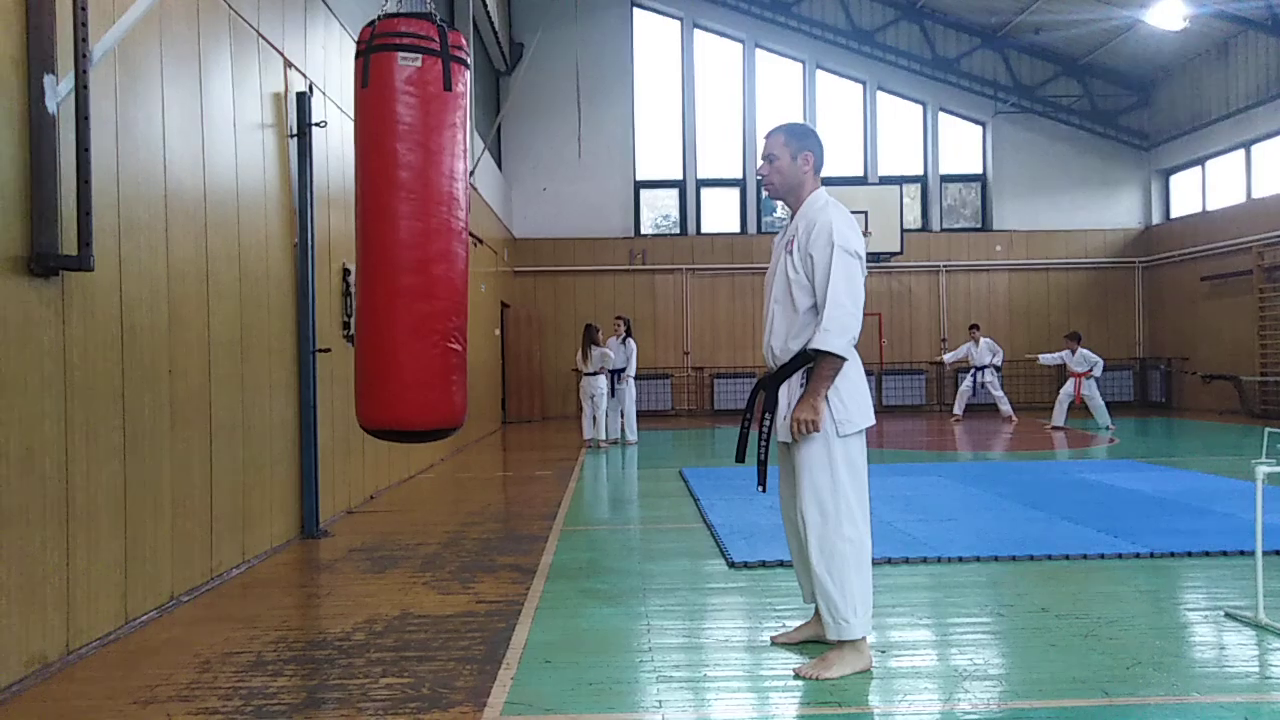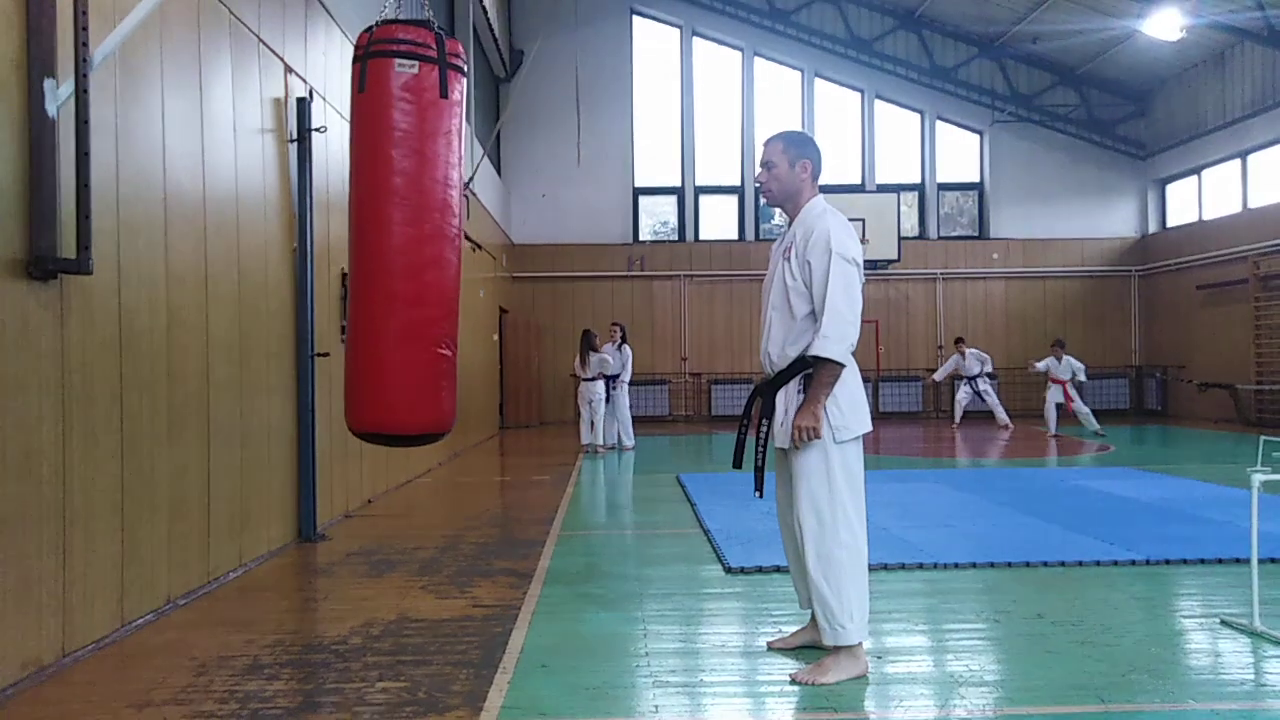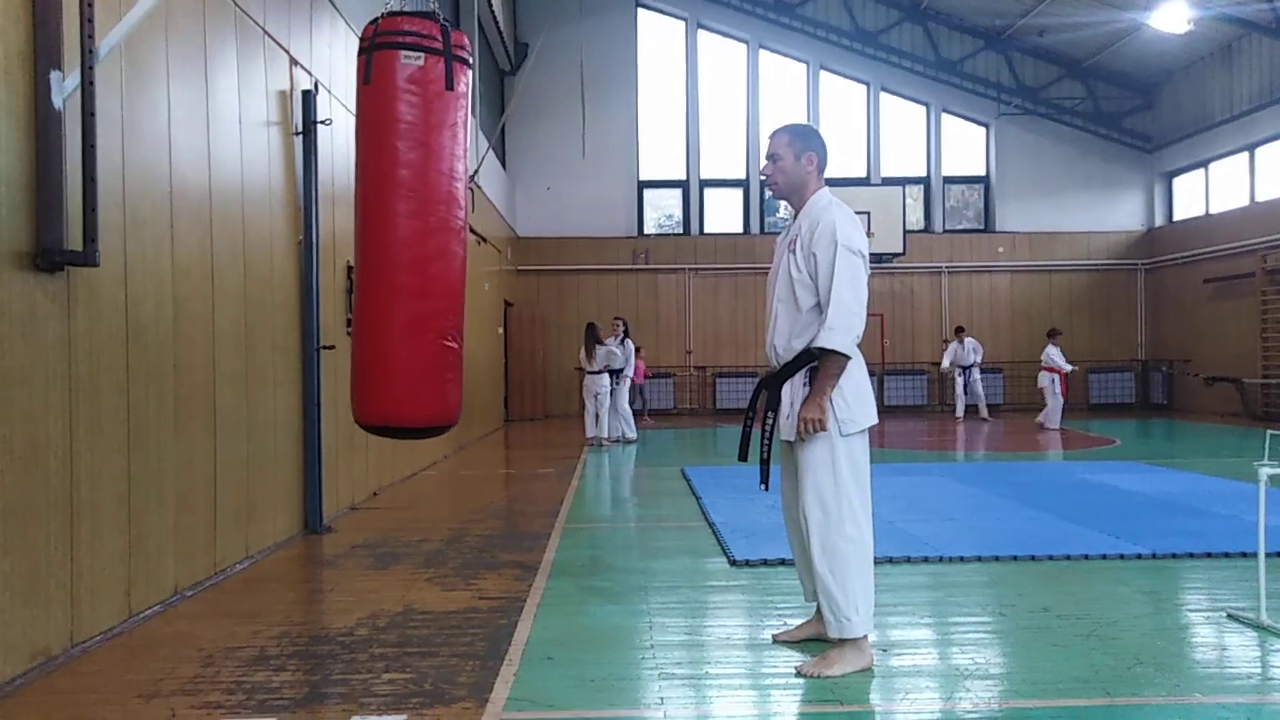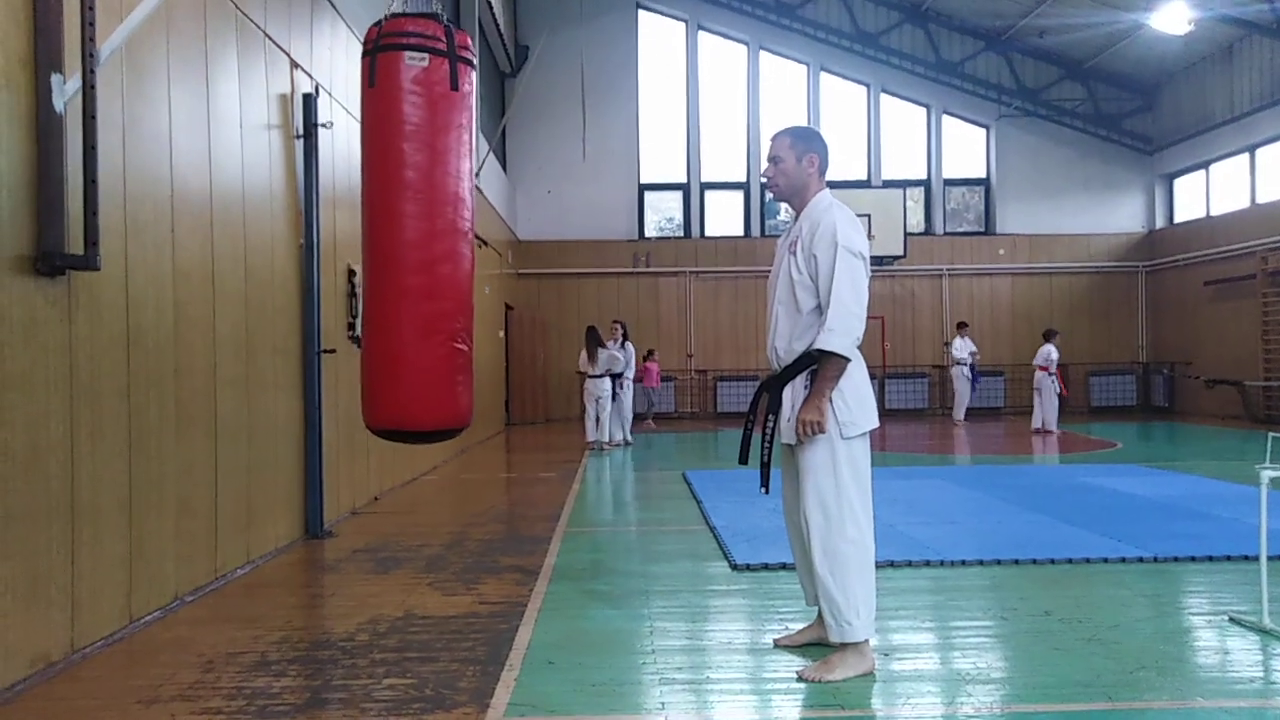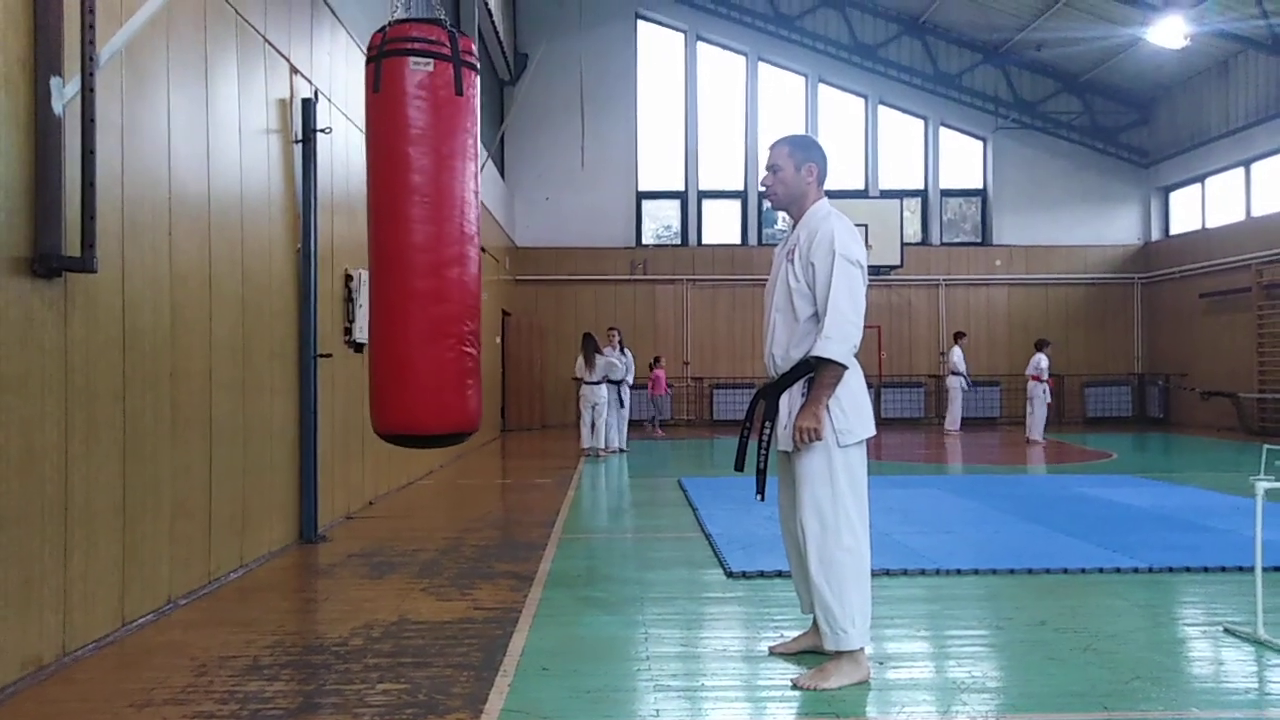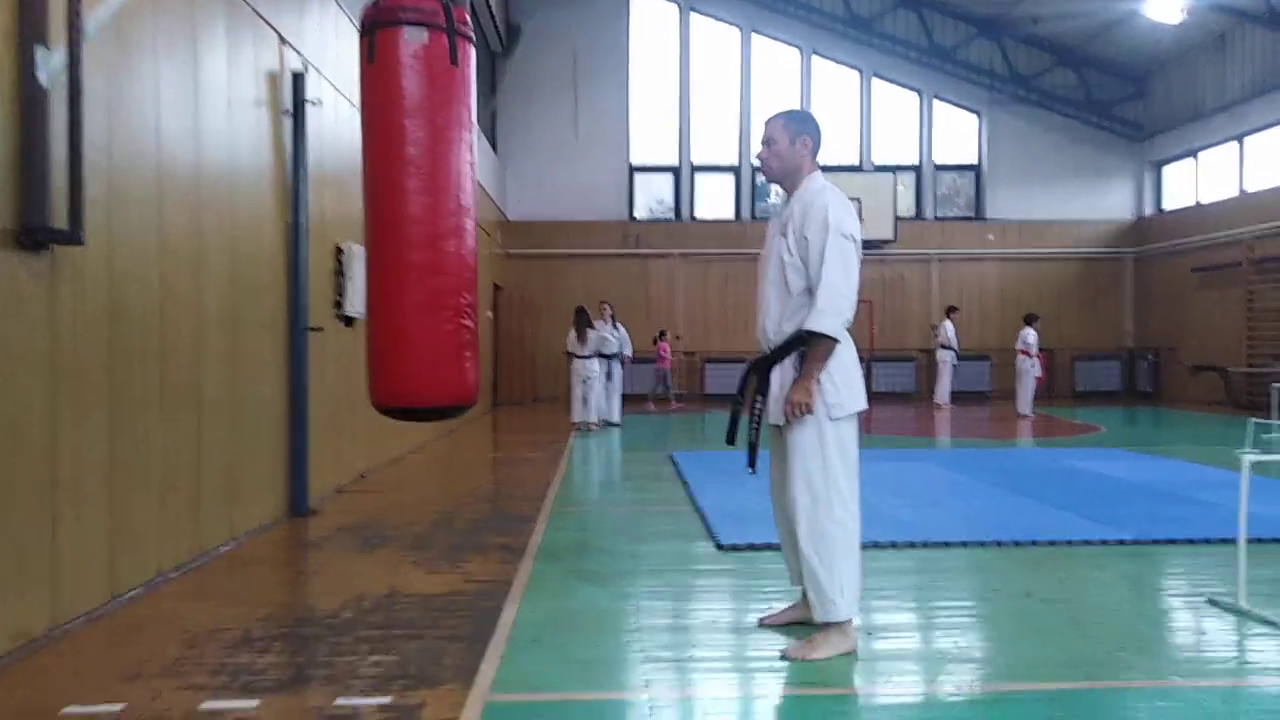
dt=0.3s
person 1, frame 1
left shoulder: (830, 223)
right shoulder: (794, 229)
left elbow: (841, 321)
left wrist: (812, 396)
right wrist: (777, 390)
left hip: (821, 392)
right hip: (795, 391)
left knee: (832, 515)
right knee: (803, 512)
left ankle: (852, 641)
right ankle: (826, 616)
person 1, frame 2
left shoulder: (827, 230)
right shoulder: (790, 237)
left elbow: (839, 328)
left wrist: (813, 403)
right wrist: (776, 395)
left hip: (820, 399)
right hip: (793, 398)
left knee: (829, 522)
right knee: (799, 518)
left ankle: (848, 648)
right ankle: (821, 622)
person 1, frame 3
left shoulder: (833, 223)
right shoulder: (796, 229)
left elbow: (844, 319)
left wrist: (819, 395)
right wrist: (780, 388)
left hip: (824, 390)
right hip: (797, 390)
left knee: (834, 513)
right knee: (804, 511)
left ankle: (853, 640)
right ankle: (826, 614)
person 1, frame 4
left shoulder: (834, 224)
right shoulder: (797, 231)
left elbow: (844, 322)
left wrist: (817, 398)
right wrist: (782, 390)
left hip: (827, 395)
right hip: (799, 393)
left knee: (836, 518)
right knee: (805, 513)
left ankle: (855, 644)
right ankle: (827, 618)
person 1, frame 5
left shoulder: (831, 233)
right shoulder: (794, 239)
left elbow: (841, 330)
left wrist: (814, 405)
left hip: (823, 402)
right hip: (795, 399)
left knee: (830, 525)
right knee: (801, 522)
left ankle: (849, 652)
right ankle: (822, 626)
person 1, frame 6
left shoulder: (824, 206)
right shoulder: (789, 212)
left elbow: (833, 303)
left wrist: (807, 378)
left hip: (814, 376)
right hip: (787, 375)
left knee: (821, 500)
right knee: (793, 495)
left ankle: (838, 622)
right ankle: (812, 597)
